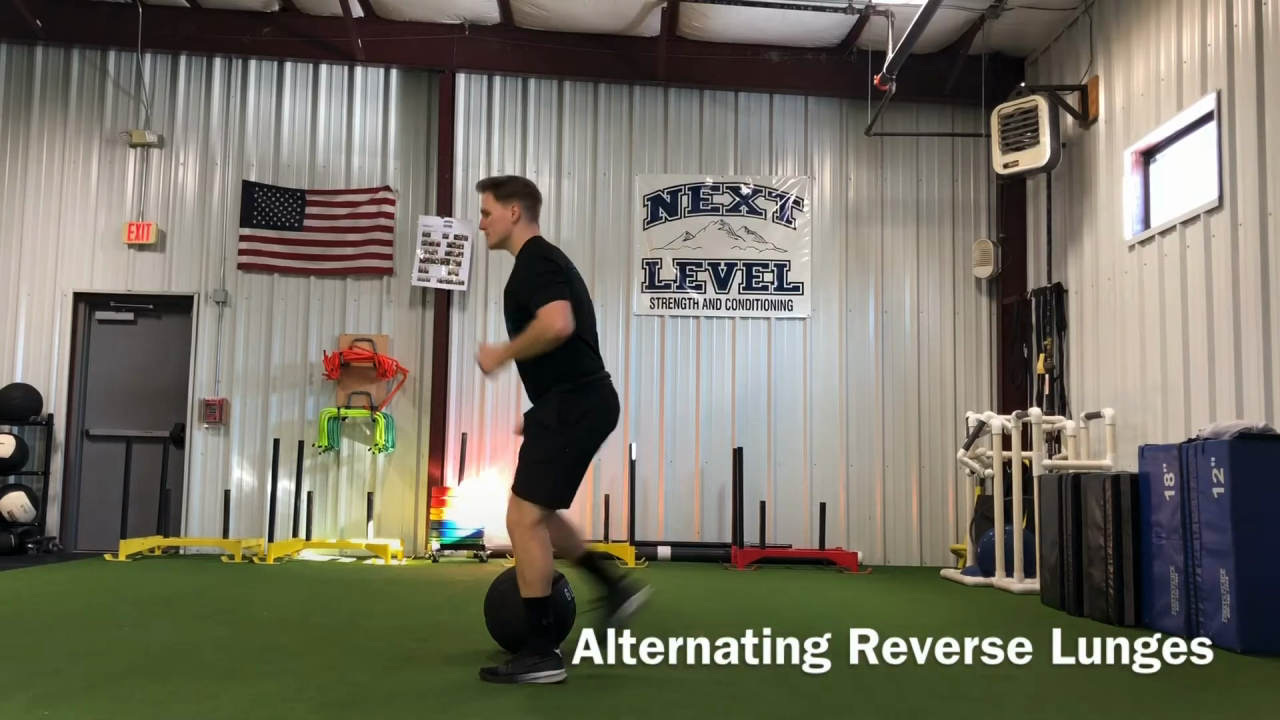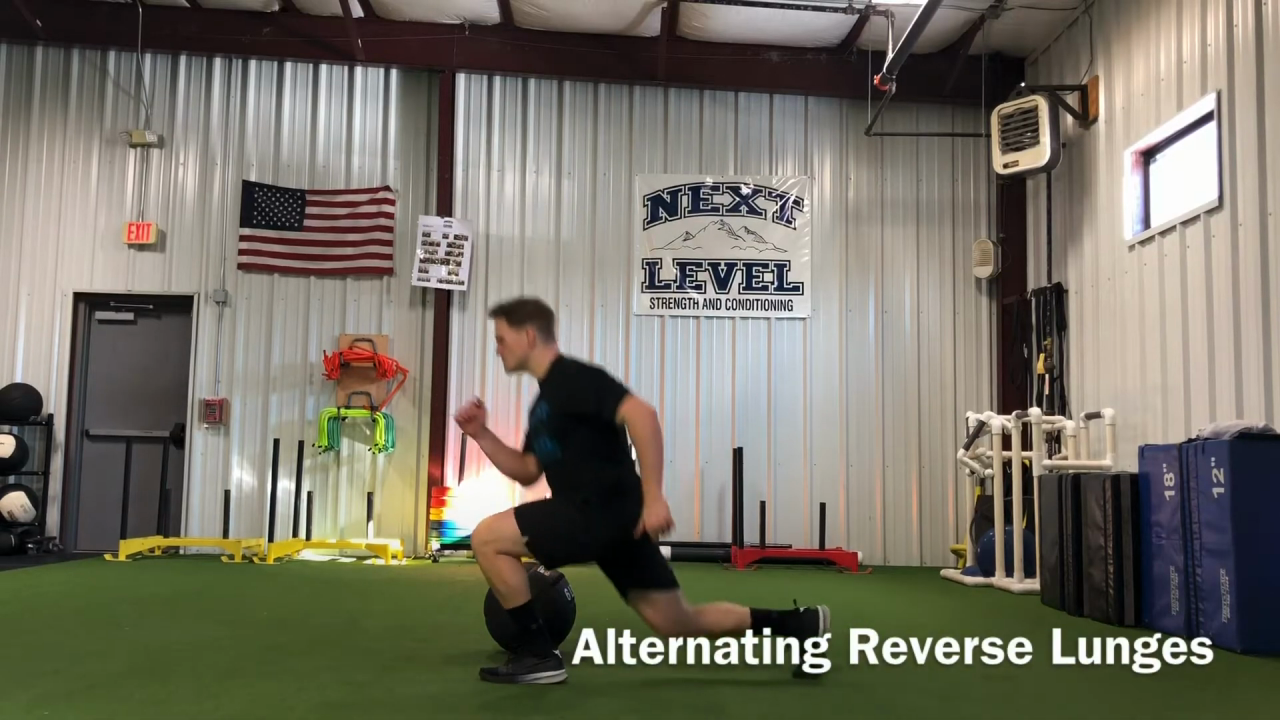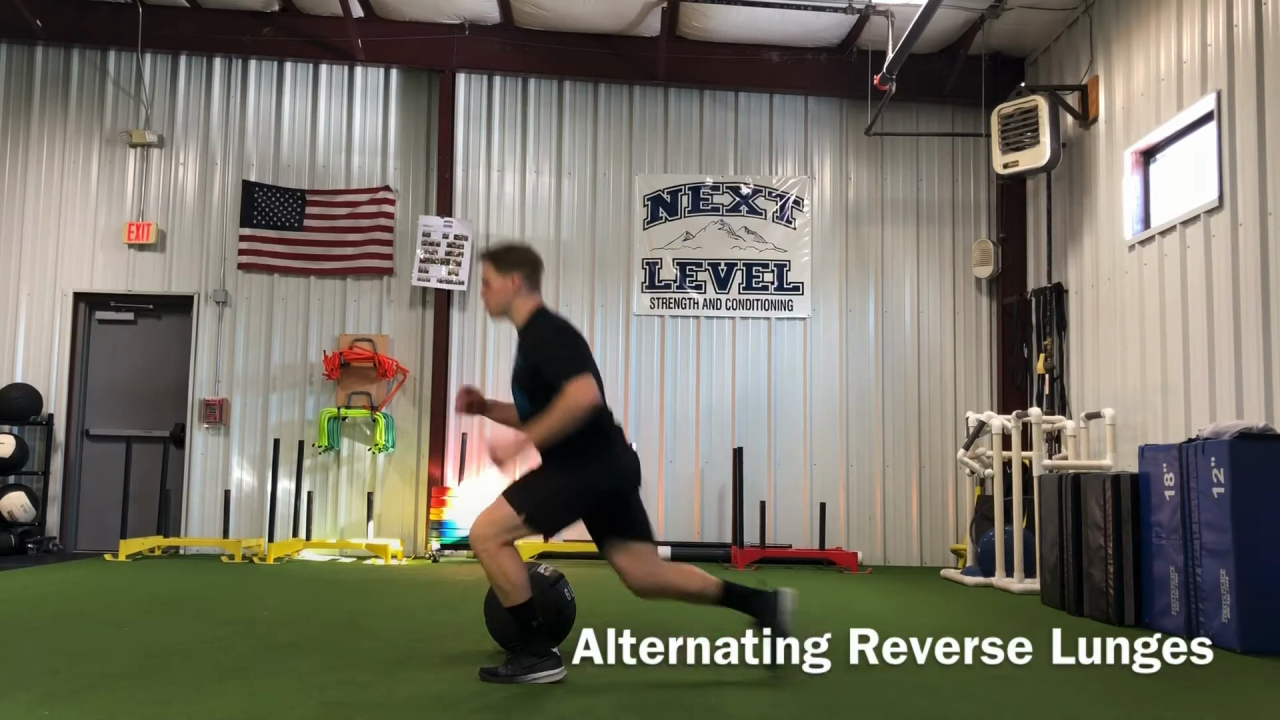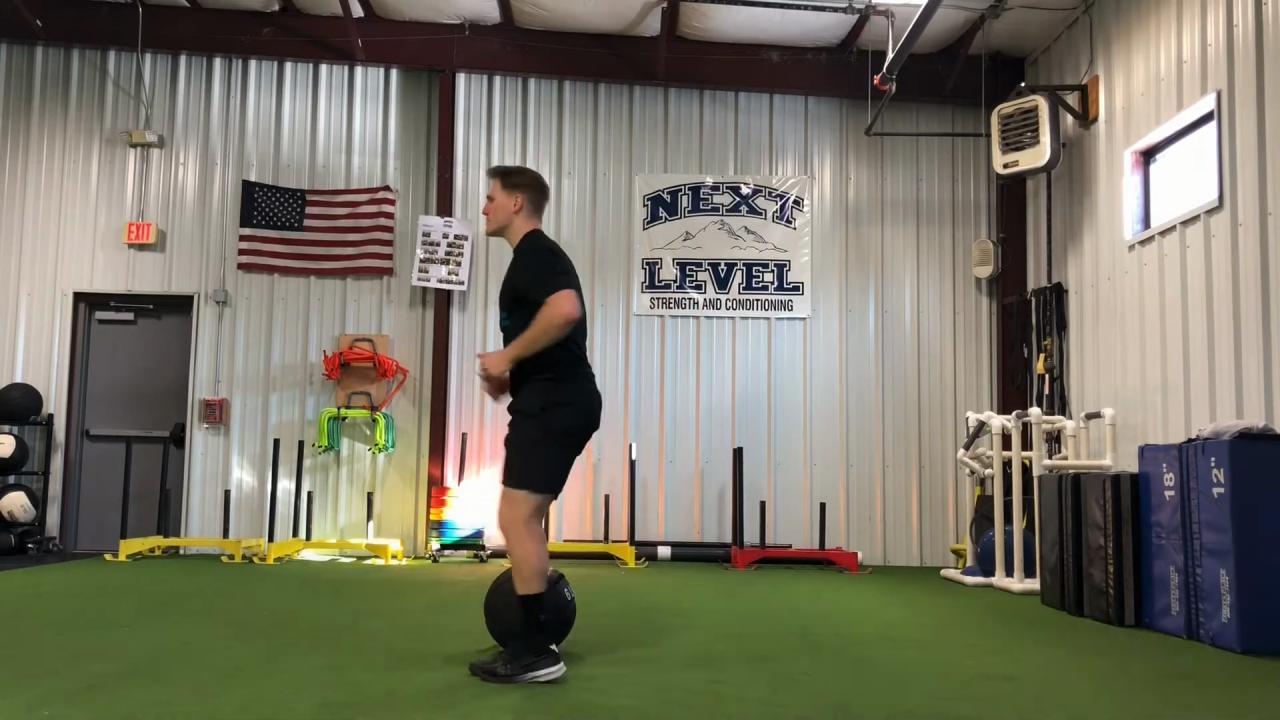
dt=0.4s
person 1, frame 1
left shoulder: (534, 262)
right shoulder: (546, 263)
left elbow: (558, 325)
left wrist: (502, 353)
right wrist: (538, 412)
left hip: (570, 409)
right hip: (573, 407)
left knee: (524, 520)
right knee: (537, 517)
left ankle: (540, 652)
right ankle: (614, 587)
person 1, frame 2
left shoulder: (575, 380)
right shoulder: (546, 401)
left elbow: (641, 414)
right elbow: (526, 470)
left wrist: (654, 496)
right wrist: (482, 435)
left hip: (603, 510)
right hip: (615, 514)
left knee: (488, 539)
right knee: (679, 623)
left ankle: (538, 653)
right ankle: (798, 625)
person 1, frame 3
left shoulder: (546, 335)
right shoulder: (537, 336)
left elbow: (584, 396)
right elbow: (540, 414)
left wrist: (521, 442)
right wrist: (484, 407)
left hip: (590, 462)
right hip: (603, 465)
left knee: (488, 533)
right knee: (647, 574)
left ankle: (537, 653)
right ankle: (762, 603)
person 1, frame 4
left shoulder: (534, 253)
right shoulder: (541, 256)
left elbow: (566, 310)
left wrist: (506, 356)
right wrist: (511, 376)
left hip: (553, 406)
right hip: (559, 404)
left knee: (518, 519)
right knee: (521, 519)
left ankle: (536, 648)
right ankle: (532, 641)
